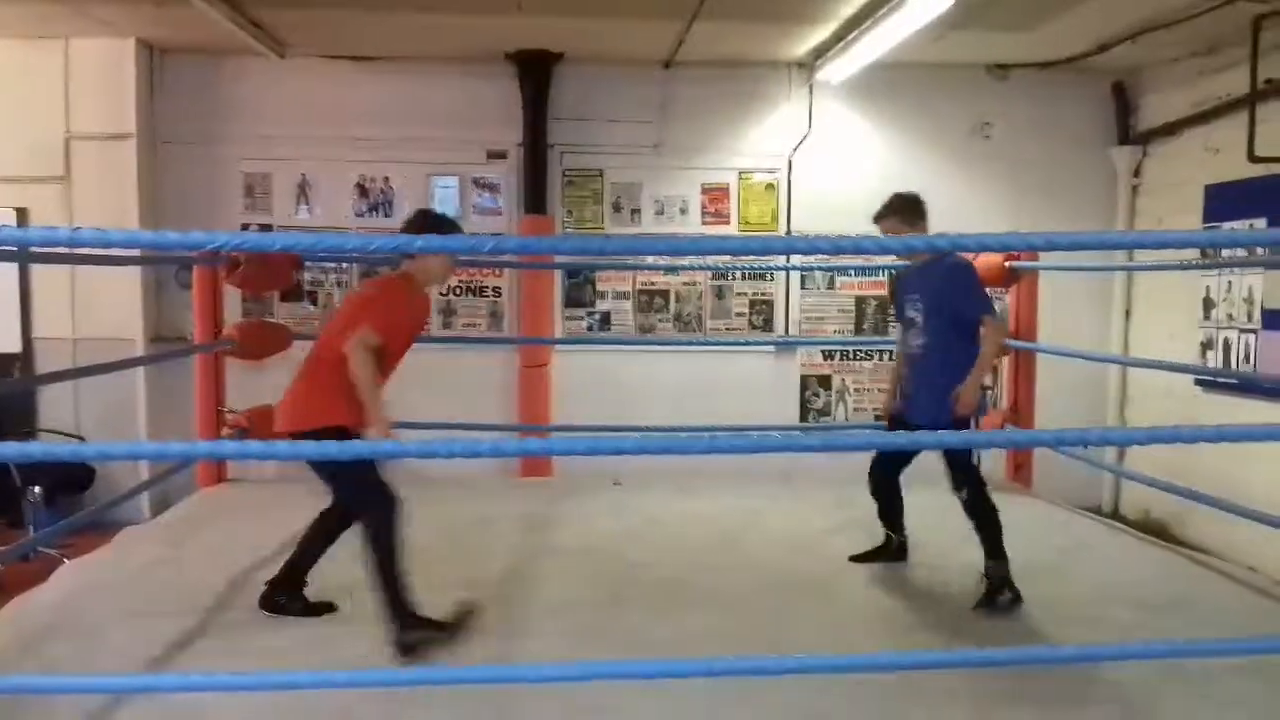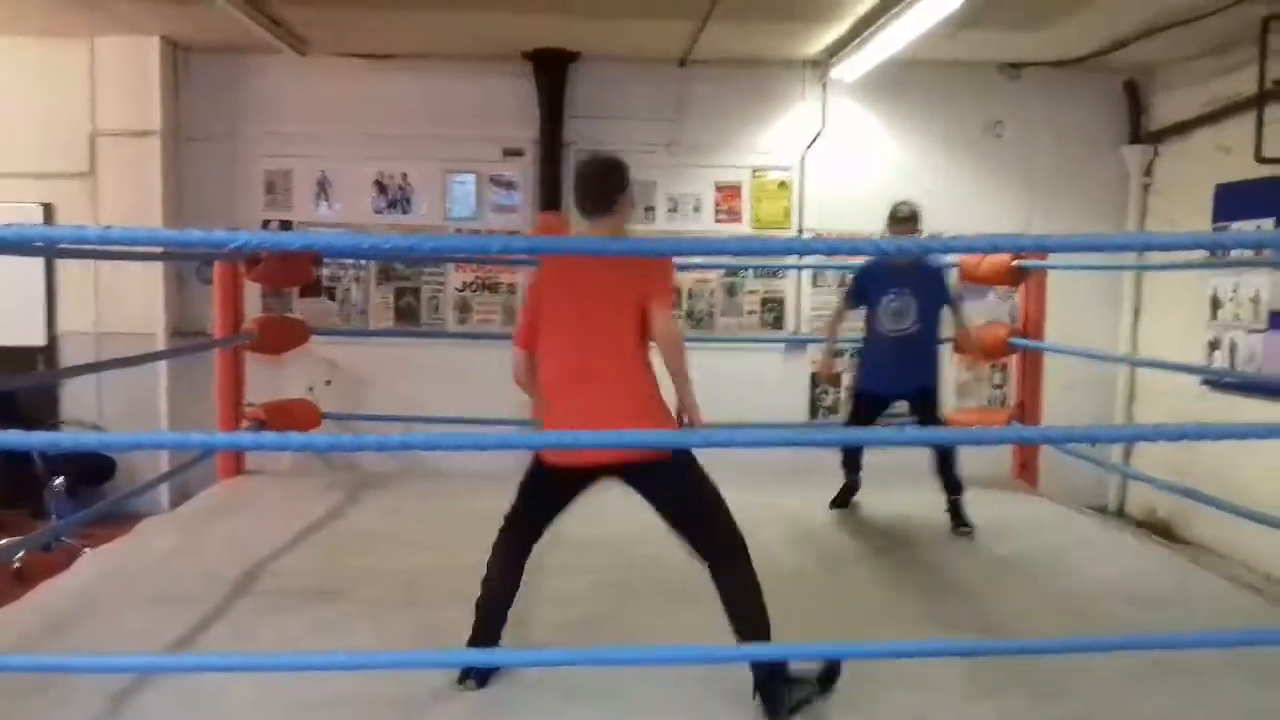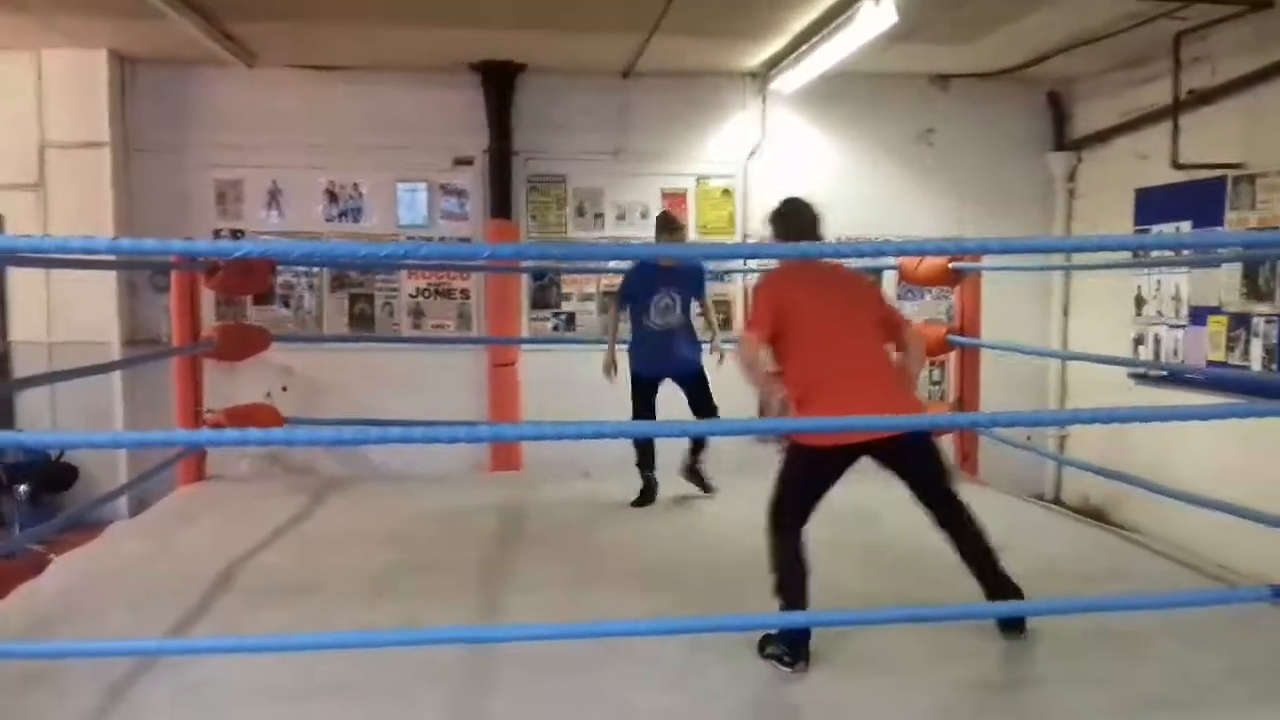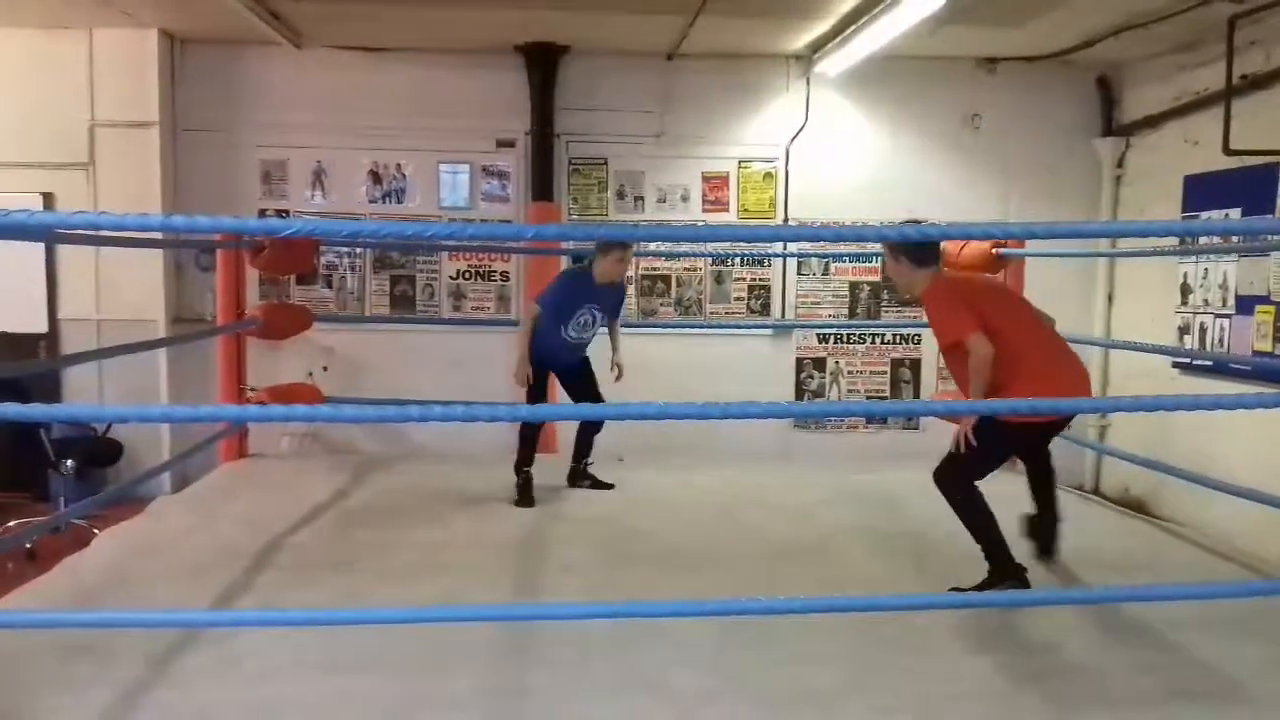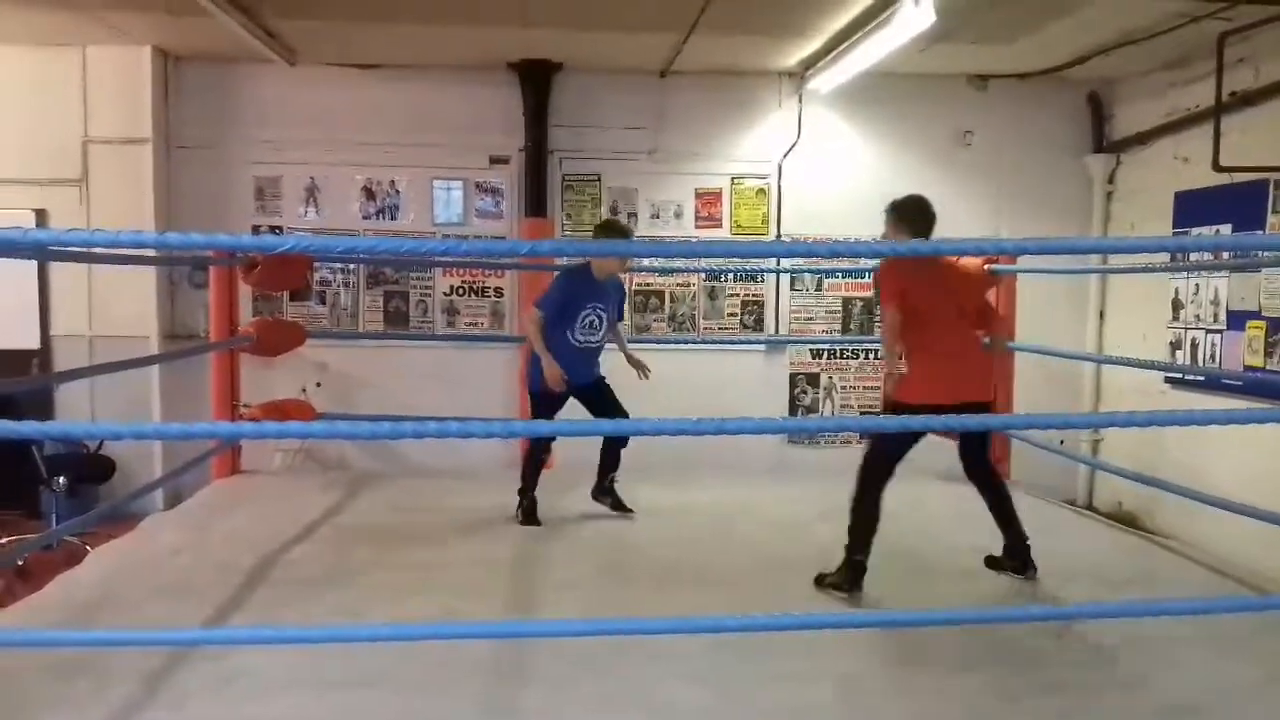
dt=1s
person 1, frame 1
left shoulder: (384, 288)
right shoulder: (407, 297)
right elbow: (357, 348)
left wrist: (370, 416)
right wrist: (377, 417)
left hip: (305, 412)
right hip: (323, 416)
left knee: (352, 500)
right knee: (377, 502)
left ankle: (283, 591)
right ankle: (406, 625)
person 1, frame 2
left shoulder: (547, 275)
right shoulder: (646, 263)
left elbow: (522, 370)
right elbow: (665, 330)
right wrist: (687, 399)
left hip: (565, 441)
right hip: (640, 436)
left knee: (517, 536)
right knee: (721, 546)
left ankle: (478, 656)
person 1, frame 3
left shoulder: (772, 285)
right shoulder: (858, 283)
left elbow: (752, 354)
right elbow: (913, 344)
left hip: (825, 427)
right hip: (898, 417)
left knee: (785, 522)
right knee: (948, 509)
left ankle: (792, 641)
right ankle: (1008, 606)
person 1, frame 4
left shoulder: (939, 297)
right shoulder: (971, 285)
left elbow: (982, 350)
right elbow: (1042, 322)
left wrist: (973, 410)
left hip: (1032, 400)
right hip: (1071, 388)
left knee: (952, 476)
right knee: (1029, 443)
left ankle: (1007, 574)
right ankle: (1045, 533)
person 1, frame 5
left shoulder: (893, 269)
right shoulder: (959, 272)
left elbow: (891, 320)
right elbow: (995, 329)
left wrist: (890, 373)
left hip: (920, 389)
right hip: (972, 389)
left knee: (874, 472)
right knee: (979, 467)
left ankle: (853, 570)
right ankle: (1018, 554)
person 2, frame 1
left shoulder: (956, 272)
right shoulder: (903, 279)
left elbow: (994, 328)
left wrist: (974, 382)
right wrist: (897, 388)
left hip: (951, 403)
right hip: (915, 402)
left knee: (965, 483)
right knee: (882, 469)
left ankle: (1000, 578)
right ankle: (894, 540)
person 2, frame 2
left shoulder: (932, 273)
right shoulder: (869, 272)
left elbow: (954, 309)
right elbow: (840, 311)
right wrist: (828, 352)
left hip: (920, 376)
right hip: (873, 374)
right knee: (854, 432)
left ankle: (956, 507)
right ankle: (851, 483)
person 2, frame 3
left shoulder: (693, 269)
right shoulder: (639, 272)
left elbow: (703, 301)
right elbow: (616, 309)
left wrist: (714, 335)
right wrist: (610, 351)
left hip: (685, 356)
right hip: (644, 360)
left knee: (708, 413)
right knee: (643, 419)
left ankle: (693, 465)
right ankle: (648, 480)
person 2, frame 4
left shoulder: (617, 288)
right shoulder: (570, 280)
left elbow: (612, 320)
right elbow: (531, 314)
left wrist: (615, 353)
right wrist: (522, 360)
left hip: (574, 357)
right hip: (541, 353)
left ankle: (579, 470)
right ankle: (523, 477)
person 2, frame 5
left shoulder: (616, 287)
right shoulder: (569, 280)
right elbow: (531, 320)
left wrist: (627, 354)
right wrist: (547, 362)
left hip: (587, 373)
right hip: (551, 374)
left knee: (620, 422)
right knee: (542, 439)
left ankle: (605, 486)
right ankle: (526, 501)
